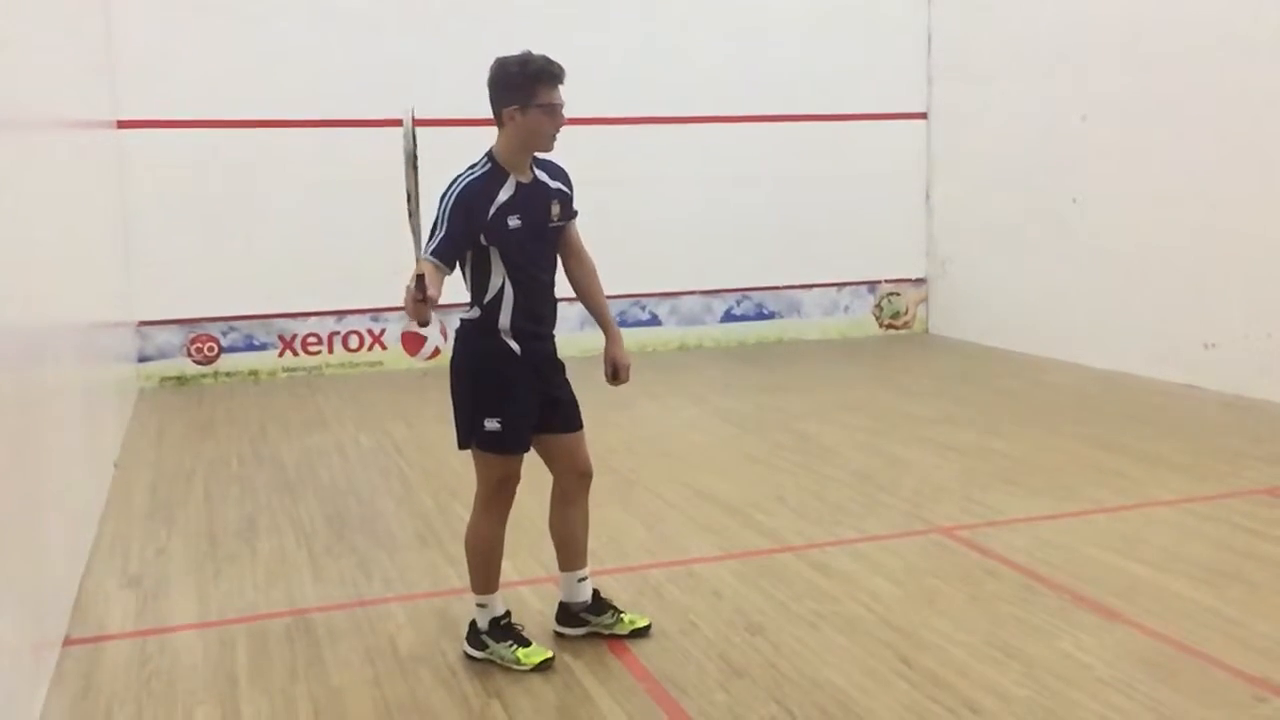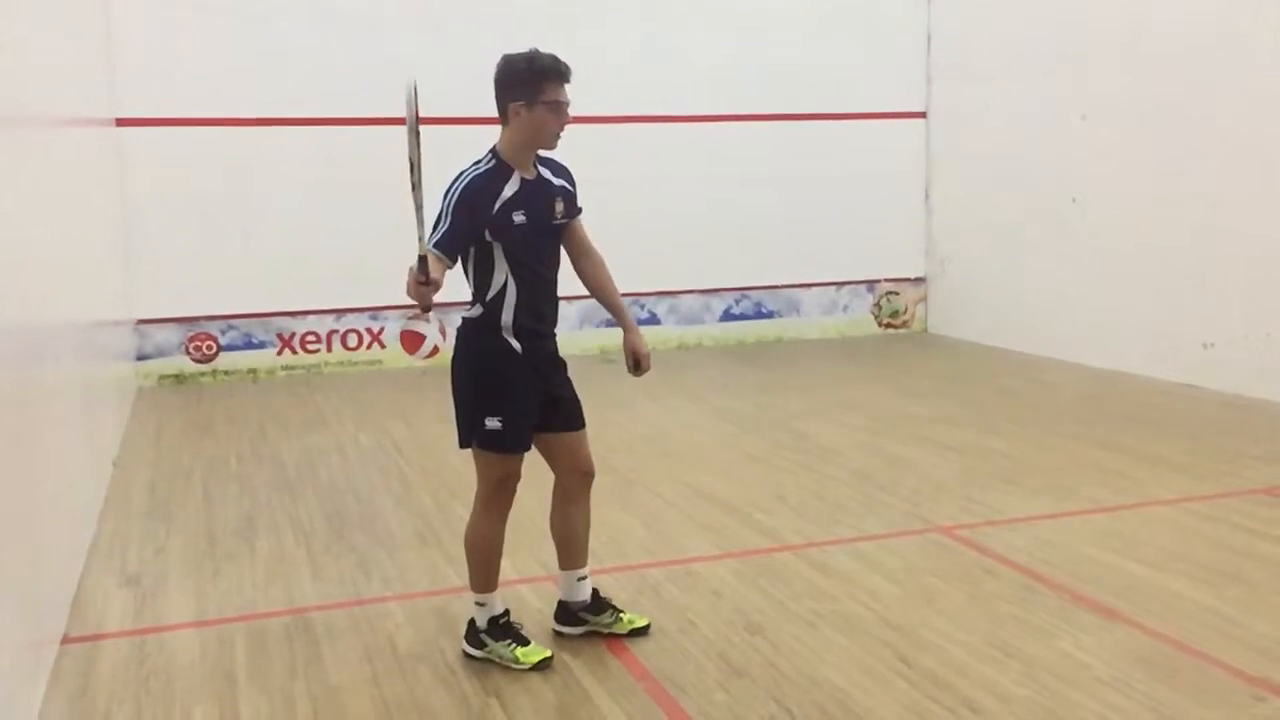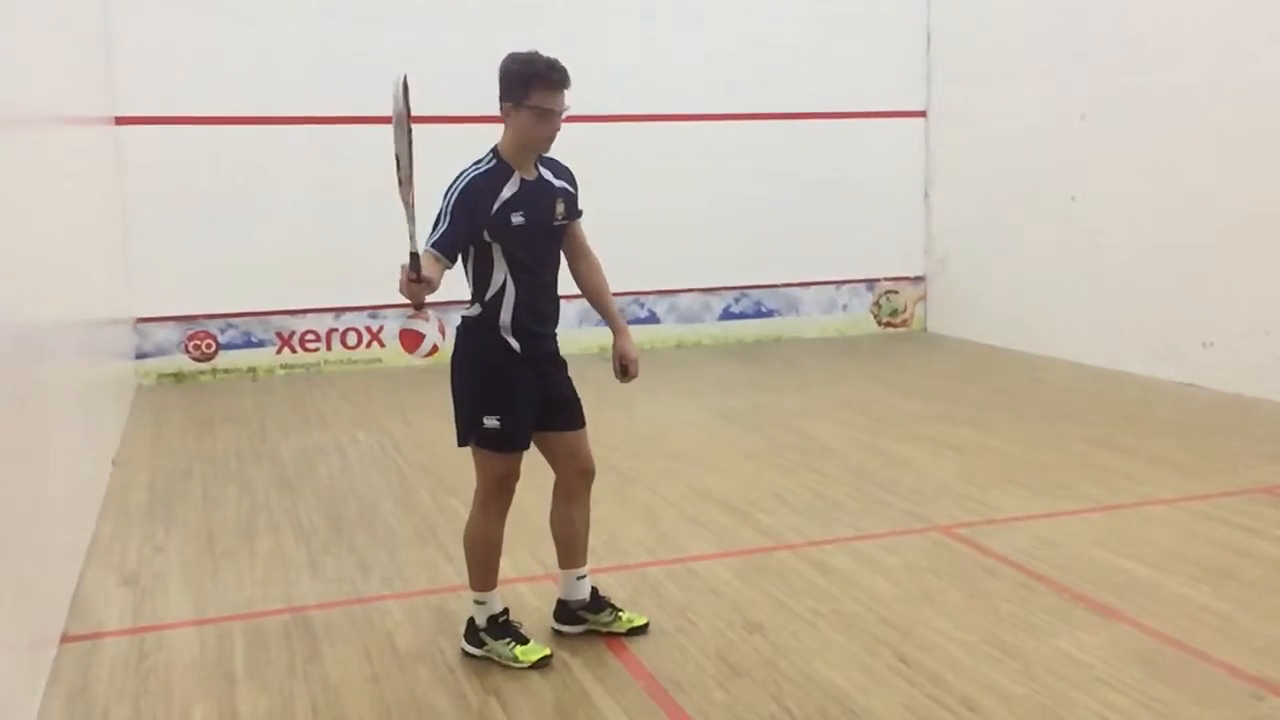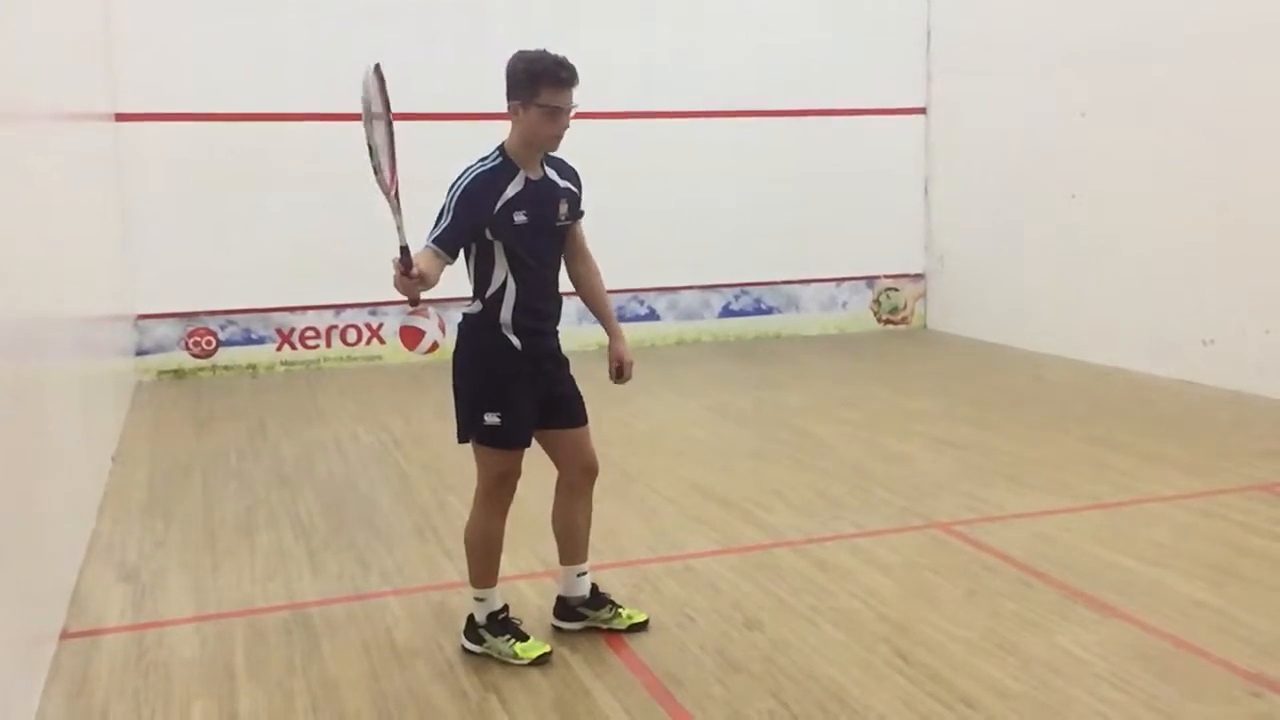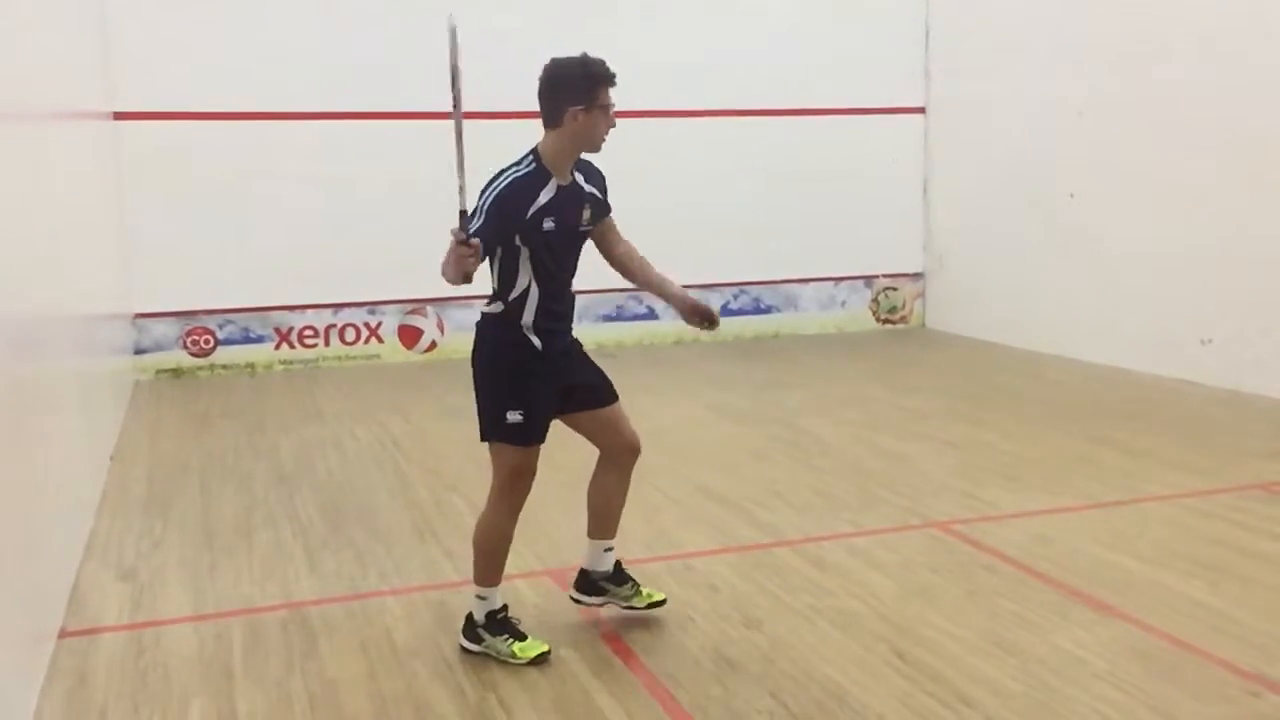
dt=0.4s
person 1, frame 1
left shoulder: (555, 180)
right shoulder: (470, 192)
left elbow: (576, 259)
right elbow: (434, 263)
left wrist: (612, 334)
right wrist: (423, 293)
left hip: (540, 354)
right hip: (490, 361)
left knee: (576, 471)
right knee: (497, 490)
left ankle: (579, 603)
right ankle: (487, 626)
person 1, frame 2
left shoulder: (558, 178)
right shoulder: (474, 188)
left elbow: (583, 254)
right elbow: (437, 257)
left wrist: (627, 324)
right wrist: (425, 281)
left hip: (542, 352)
right hip: (492, 359)
left knee: (577, 470)
right knee: (497, 489)
left ankle: (577, 601)
right ankle: (486, 624)
person 1, frame 3
left shoulder: (560, 179)
right shoulder: (475, 188)
left elbow: (580, 256)
right elbow: (436, 258)
left wrist: (619, 329)
right wrist: (420, 281)
left hip: (543, 352)
right hip: (492, 358)
left knee: (578, 469)
right knee: (497, 487)
left ankle: (577, 600)
right ankle: (486, 622)
person 1, frame 4
left shoulder: (565, 179)
right shoulder: (478, 184)
left elbow: (579, 259)
right elbow: (437, 253)
left wrist: (614, 333)
right wrist: (417, 275)
left hip: (545, 350)
right hip: (493, 355)
left knee: (581, 467)
right knee: (498, 485)
left ankle: (577, 597)
right ankle: (485, 620)
person 1, frame 5
left shoulder: (588, 180)
right shoulder: (511, 187)
left elbow: (616, 248)
right elbow: (459, 265)
left wrist: (676, 297)
right wrist: (460, 262)
left hip: (560, 344)
right hip: (512, 352)
left knee: (622, 442)
right knee: (513, 483)
left ankle: (598, 572)
right ankle: (485, 618)
